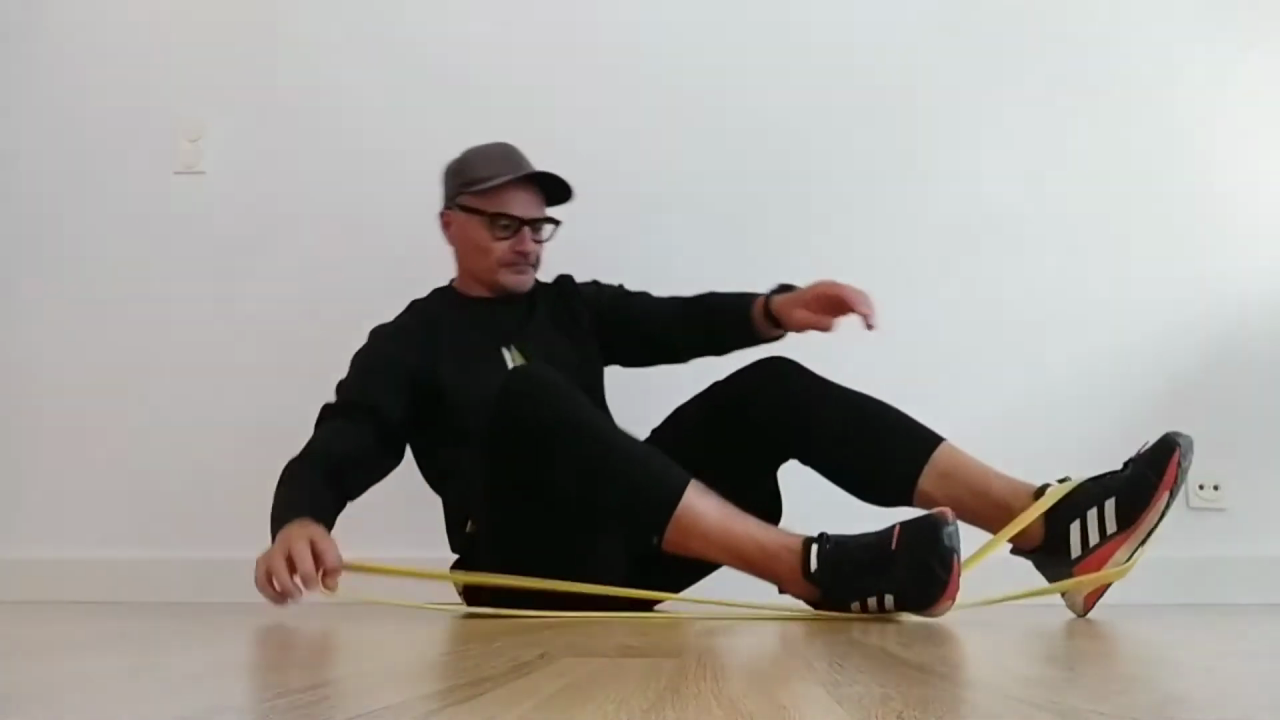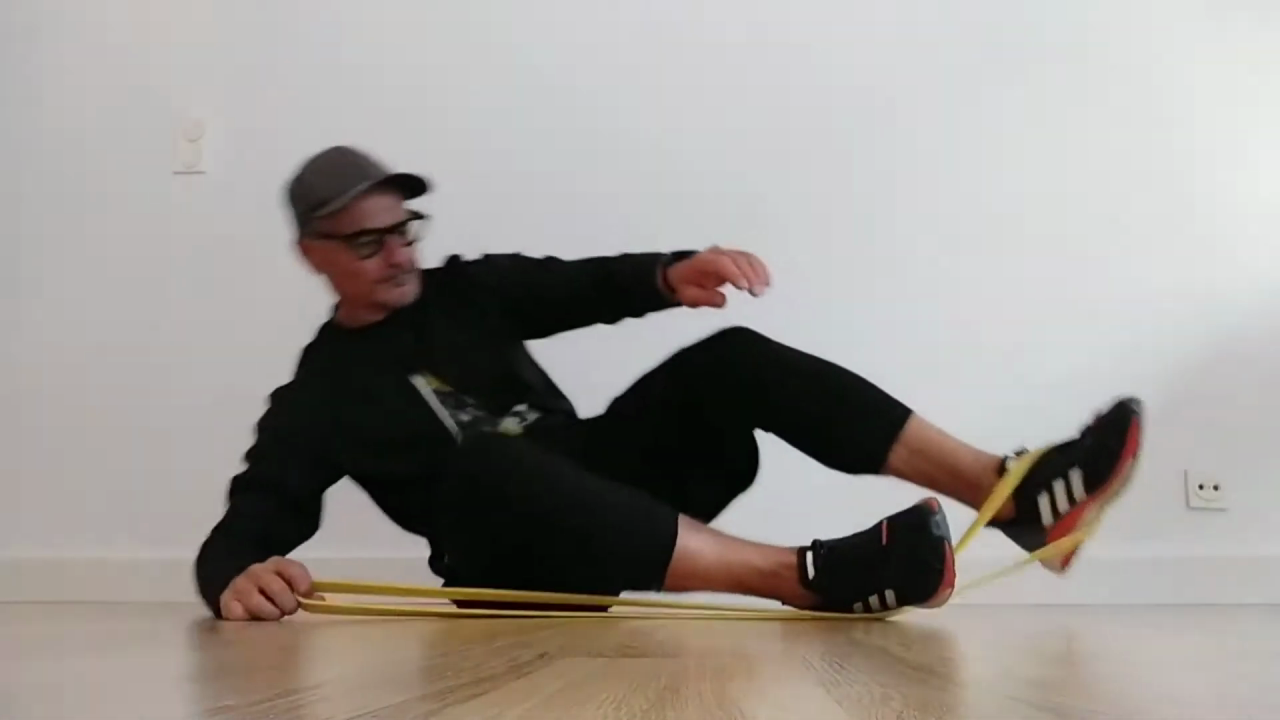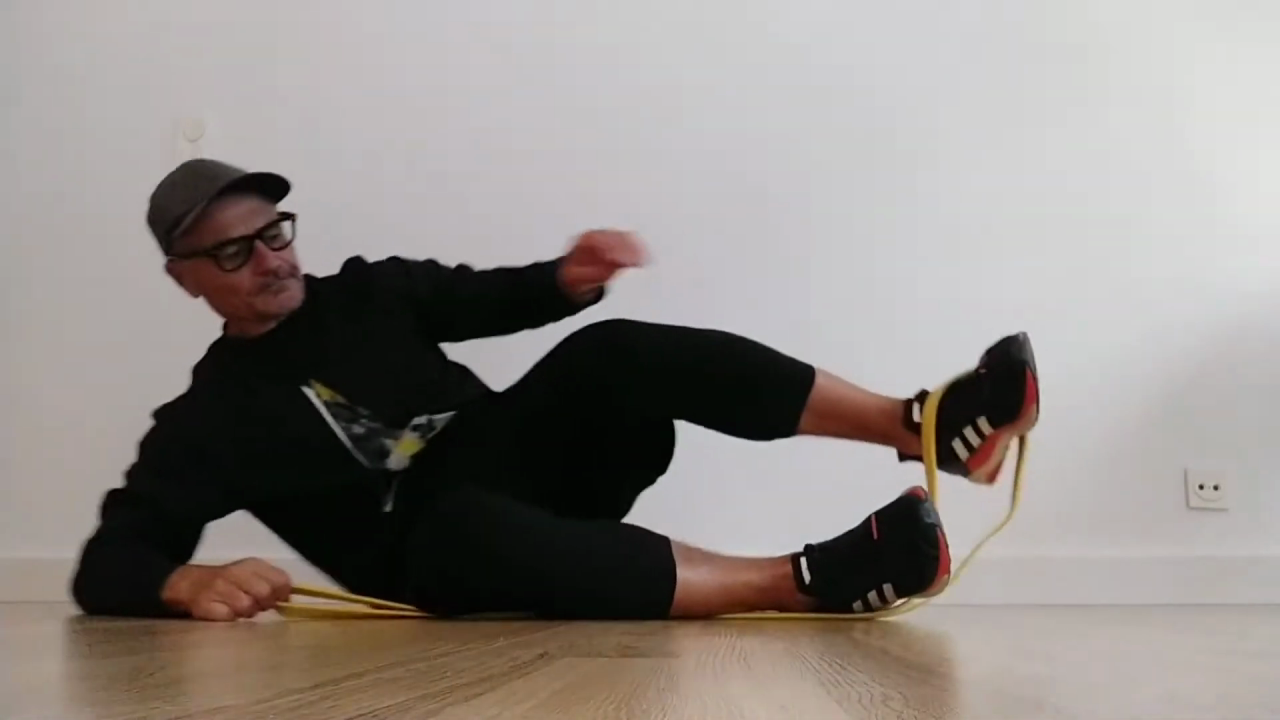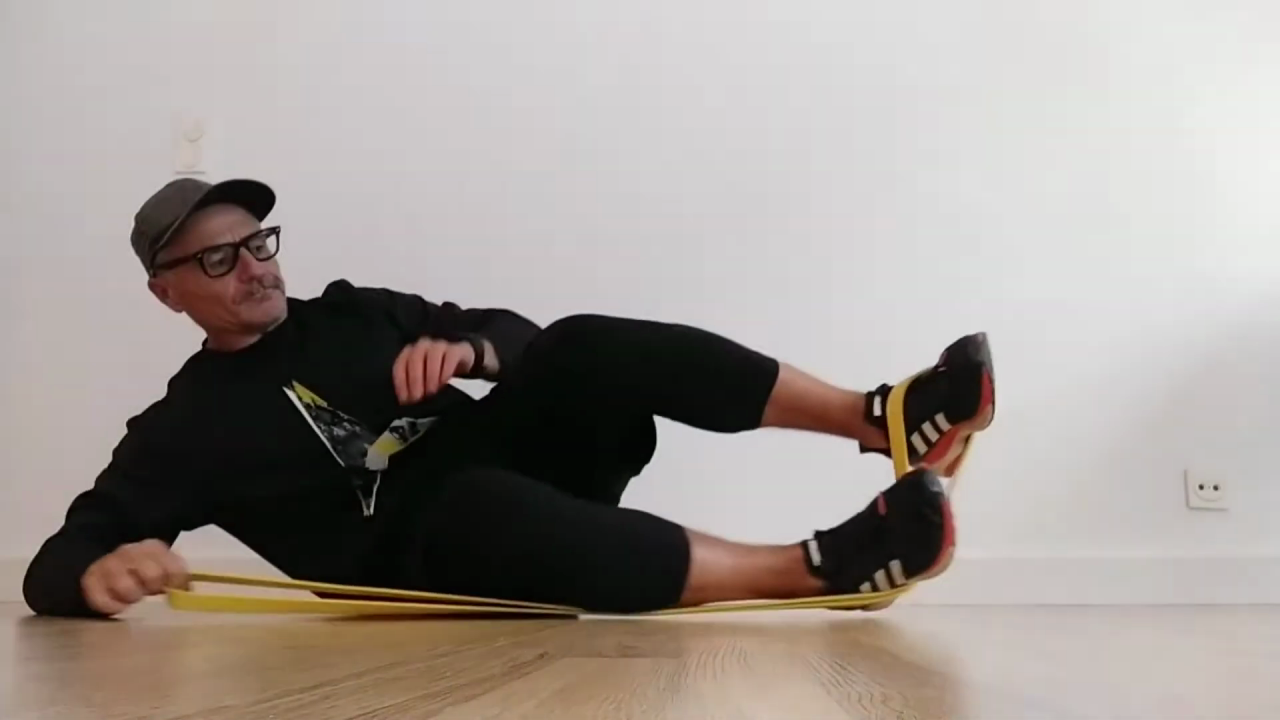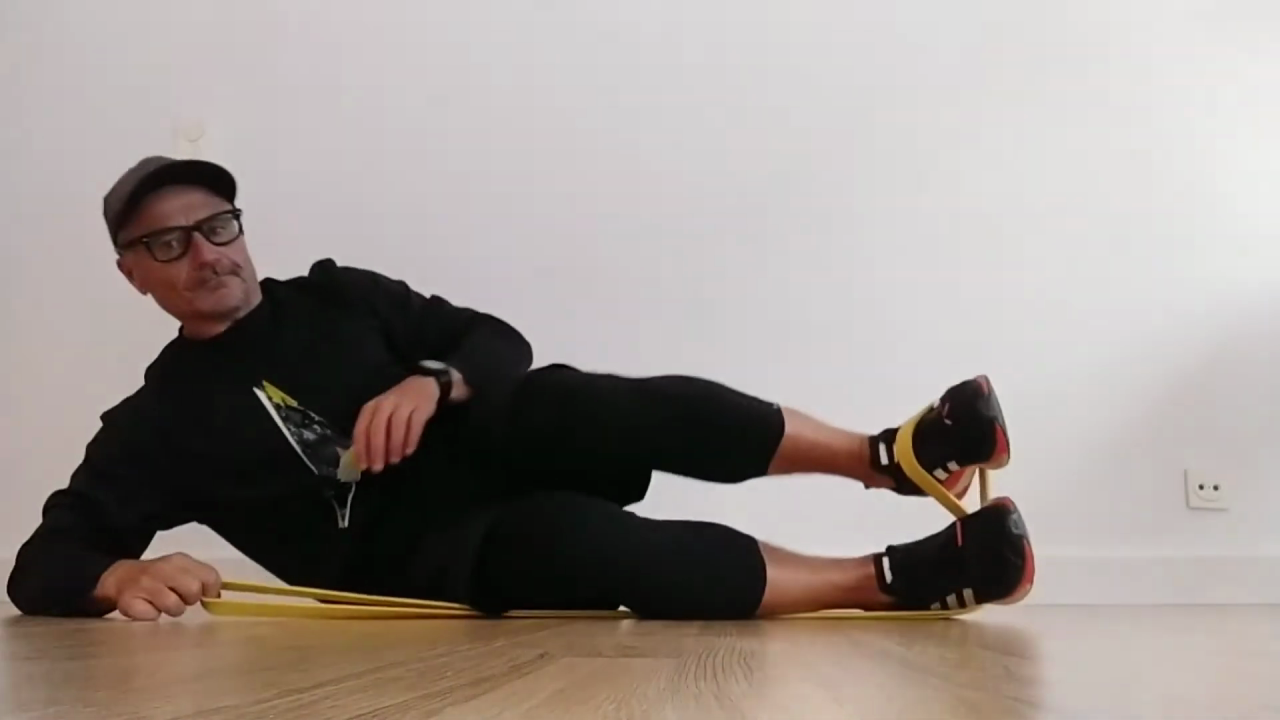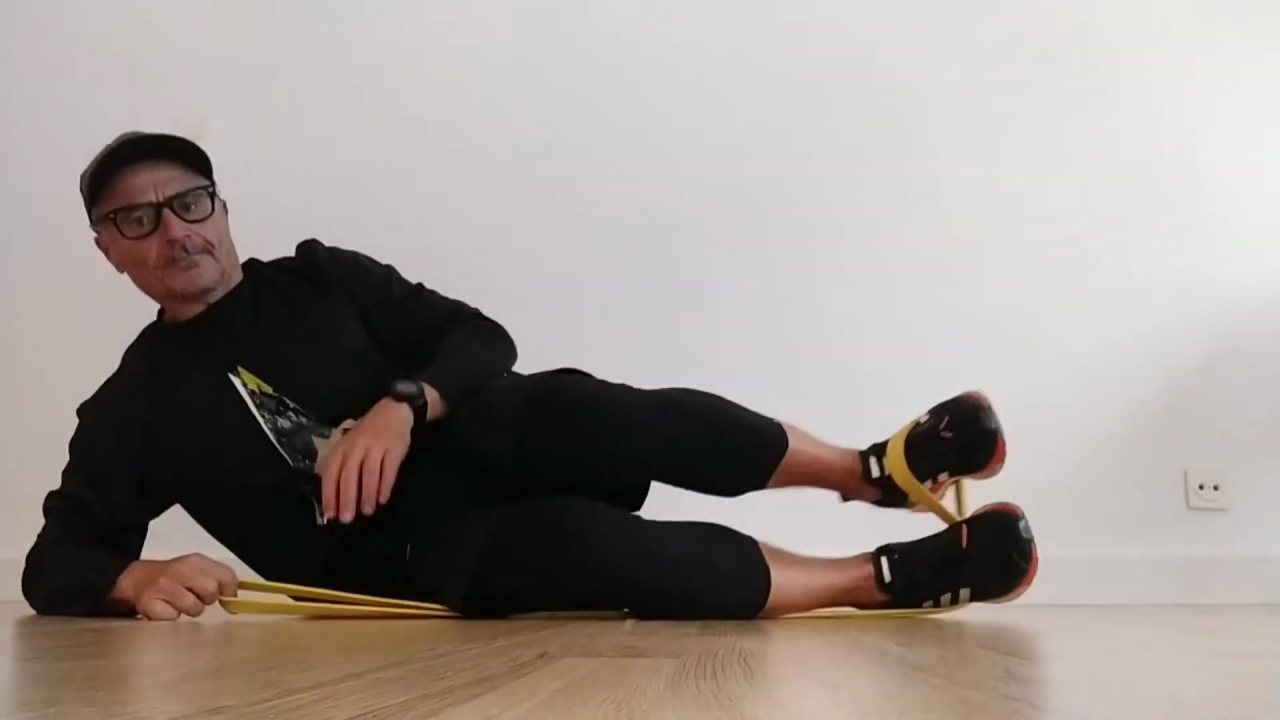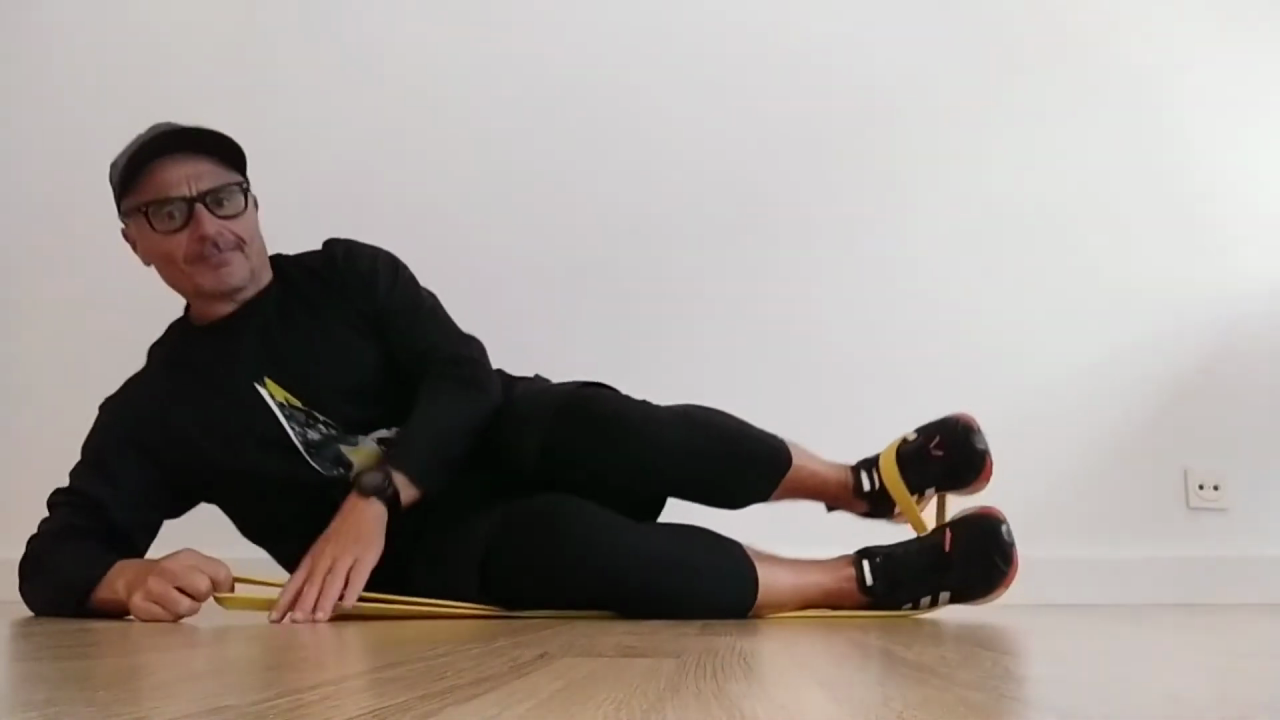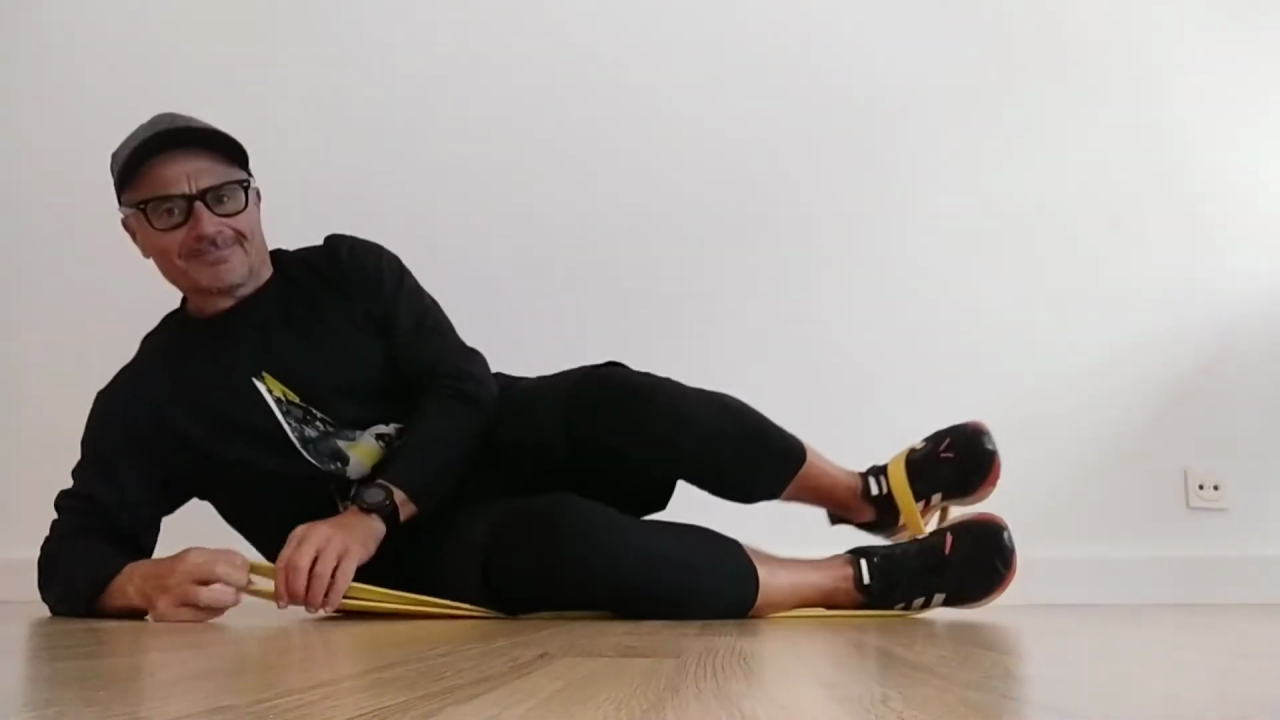
dt=0.4s
person 1, frame 1
left shoulder: (569, 305)
right shoulder: (411, 341)
left elbow: (681, 323)
right elbow: (338, 452)
left wrist: (777, 309)
right wrist: (300, 522)
left hip: (620, 549)
right hip: (530, 566)
left knee: (768, 388)
right knee: (531, 401)
left ankle: (1050, 529)
right ankle: (817, 570)
person 1, frame 2
left shoulder: (470, 289)
right shoulder: (317, 398)
left elbow: (588, 285)
right elbow: (243, 533)
left wrist: (672, 276)
right wrist: (240, 577)
left hip: (593, 493)
right hip: (517, 565)
left knee: (729, 359)
right knee: (485, 464)
left ankle: (1016, 495)
right ankle: (813, 576)
person 1, frame 3
left shoulder: (368, 292)
right shoulder: (204, 420)
left elbow: (499, 299)
right elbow: (104, 567)
left wrist: (574, 279)
right wrist: (190, 586)
left hip: (522, 463)
right hip: (439, 548)
left knee: (611, 353)
right knee: (466, 534)
left ankle: (921, 427)
right ankle: (810, 580)
person 1, frame 4
left shoulder: (351, 314)
right shoulder: (179, 430)
left elbow: (514, 337)
right elbow: (50, 569)
left wrist: (465, 349)
right wrist: (102, 570)
left hip: (506, 457)
right hip: (427, 563)
left knee: (584, 348)
right knee: (481, 504)
left ankle: (884, 417)
right ankle: (818, 566)
person 1, frame 5
left shoulder: (336, 295)
right shoulder: (153, 425)
left elbow: (498, 342)
left wrist: (433, 381)
right wrist: (123, 576)
left hip: (486, 459)
right hip: (424, 565)
left knee: (564, 405)
right knee: (566, 539)
left ankle: (885, 457)
right ankle: (890, 579)
person 1, frame 6
left shoulder: (322, 276)
right shoulder: (131, 410)
left elbow: (482, 341)
right elbow: (54, 564)
left wrist: (400, 405)
right wrist: (137, 580)
left hip: (468, 450)
right hip: (407, 561)
left knee: (579, 415)
right knee: (575, 544)
left ankle: (873, 469)
right ankle: (882, 576)
person 1, frame 7
left shoulder: (350, 274)
right shoulder: (154, 407)
left elbow: (463, 378)
right elbow: (52, 561)
left wrist: (370, 503)
right wrist: (127, 579)
left hip: (500, 443)
right hip: (432, 555)
left knee: (602, 430)
right knee: (564, 542)
left ankle: (861, 486)
right ankle: (870, 581)
person 1, frame 8
left shoulder: (350, 270)
right shoulder: (147, 399)
left elbow: (464, 390)
right elbow: (68, 561)
left wrist: (367, 512)
right wrist: (149, 581)
left hip: (499, 444)
right hip: (428, 559)
left knee: (618, 404)
right knee: (561, 542)
left ankle: (868, 497)
right ankle: (868, 580)
